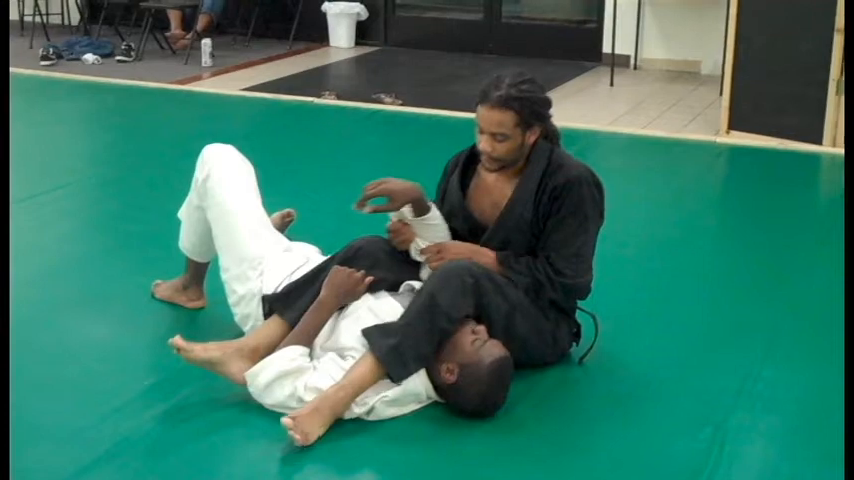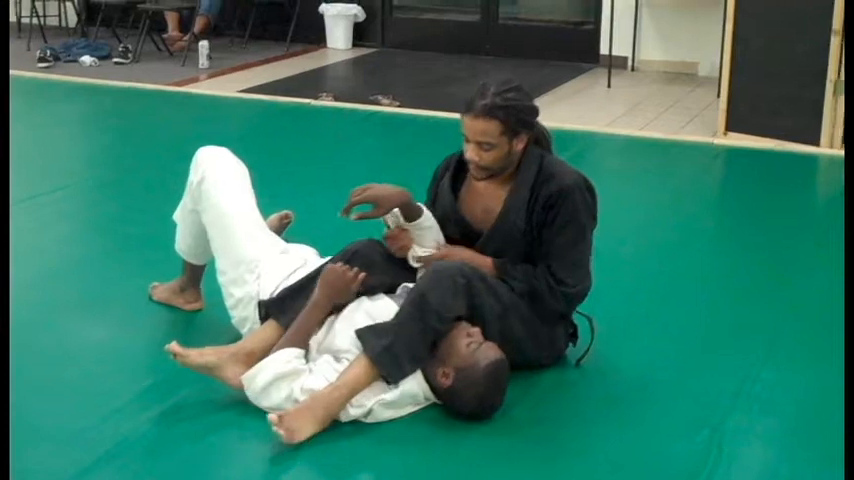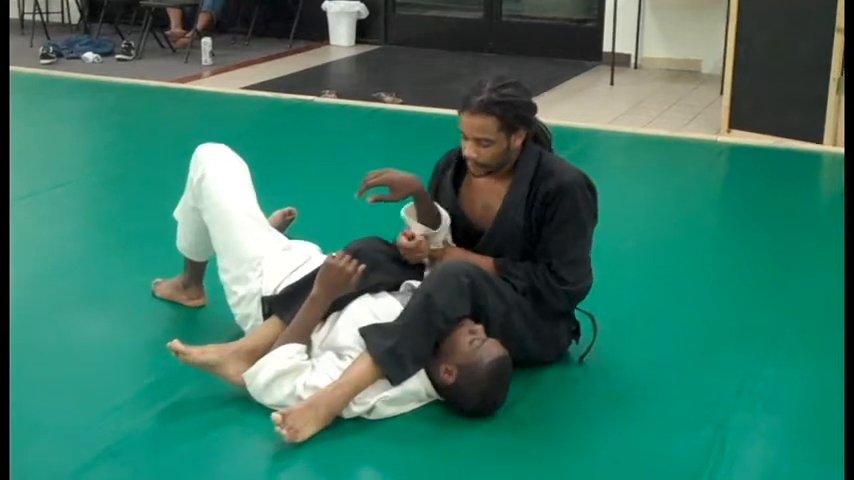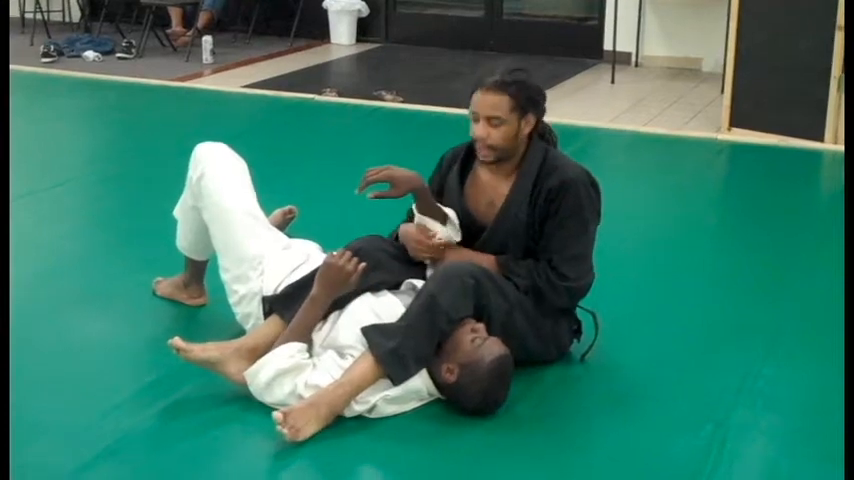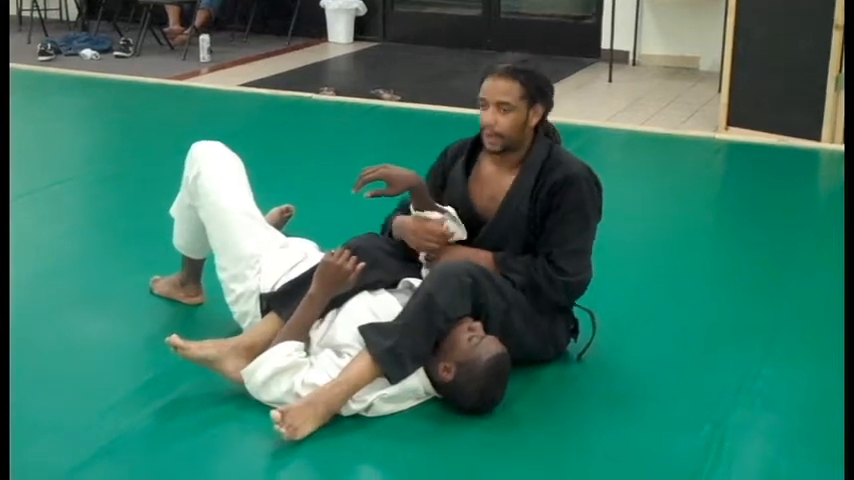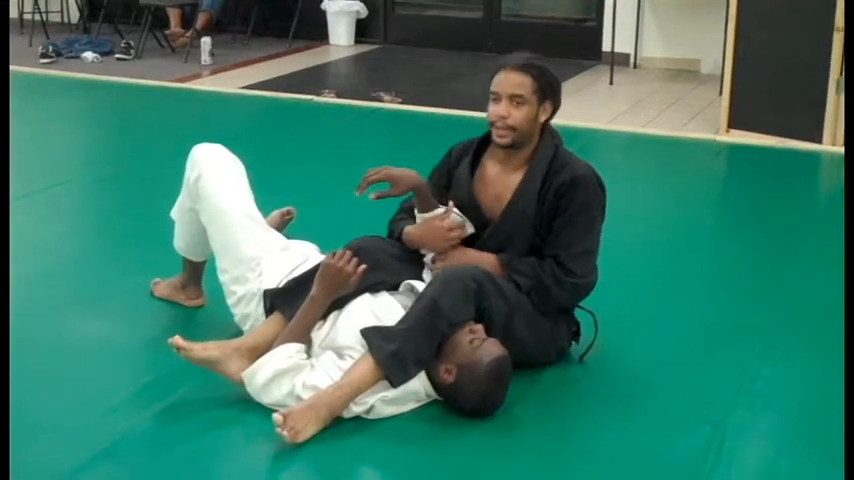
dt=0.2s
person 1, frame 1
left shoulder: (571, 184)
right shoulder: (465, 164)
left elbow: (566, 282)
right elbow: (442, 240)
left wrist: (480, 257)
right wrist: (414, 237)
left hip: (537, 325)
right hip: (465, 291)
left knee: (459, 276)
right knee: (370, 252)
left ankle: (336, 400)
person 1, frame 2
left shoulder: (562, 191)
right shoulder: (455, 169)
left elbow: (565, 289)
right elbow: (435, 245)
left wrist: (479, 264)
left hip: (531, 327)
right hip: (454, 298)
left knee: (450, 277)
right knee: (367, 254)
left ankle: (330, 401)
right ankle: (254, 348)
person 1, frame 3
left shoulder: (564, 188)
right shoulder: (455, 164)
left elbow: (566, 286)
right elbow: (437, 238)
left wrist: (478, 263)
right wrist: (417, 245)
left hip: (531, 325)
right hip: (454, 292)
left knee: (458, 280)
right knee: (370, 253)
left ankle: (335, 398)
person 1, frame 4
left shoulder: (566, 184)
right shoulder: (459, 160)
left elbow: (566, 284)
right elbow: (425, 229)
left wrist: (477, 261)
right wrist: (408, 236)
left hip: (536, 323)
right hip: (459, 289)
left knee: (459, 276)
right knee: (371, 251)
left ankle: (334, 398)
person 1, frame 5
left shoulder: (569, 179)
right shoulder: (462, 155)
left elbow: (564, 280)
right elbow: (403, 217)
left wrist: (476, 258)
right wrist: (406, 227)
left hip: (533, 321)
right hip: (457, 287)
left knee: (457, 277)
right knee: (367, 249)
left ankle: (332, 396)
person 1, frame 6
left shoulder: (574, 181)
right shoulder: (465, 156)
left elbow: (572, 281)
right elbow: (405, 220)
left wrist: (484, 262)
right wrist: (416, 234)
left hip: (533, 322)
right hip: (456, 292)
left knee: (462, 282)
left ankle: (336, 398)
person 2, frame 1
left shoulder: (382, 379)
left elbow: (272, 385)
left wrist: (328, 301)
left hip: (271, 287)
right hip: (310, 266)
left knee: (218, 158)
person 2, frame 2
left shoulder: (380, 385)
left elbow: (270, 388)
right elbow: (433, 252)
left wrist: (321, 301)
left hip: (268, 289)
right hip: (306, 268)
left knee: (212, 160)
person 2, frame 3
left shoulder: (381, 381)
left elbow: (271, 383)
left wrist: (321, 296)
left hip: (271, 288)
right hip: (309, 263)
left knee: (212, 158)
person 2, frame 4
left shoulder: (383, 377)
left elbow: (272, 383)
right elbow: (445, 244)
left wrist: (321, 295)
left hip: (271, 284)
right hip: (309, 261)
left knee: (211, 157)
person 2, frame 5
left shoulder: (380, 377)
left elbow: (270, 381)
left wrist: (319, 293)
left hip: (270, 282)
right hip: (306, 260)
left knee: (207, 155)
person 2, frame 6
left shoulder: (383, 378)
left elbow: (270, 383)
left wrist: (321, 295)
left hip: (268, 286)
right hip: (306, 262)
left knee: (207, 158)
